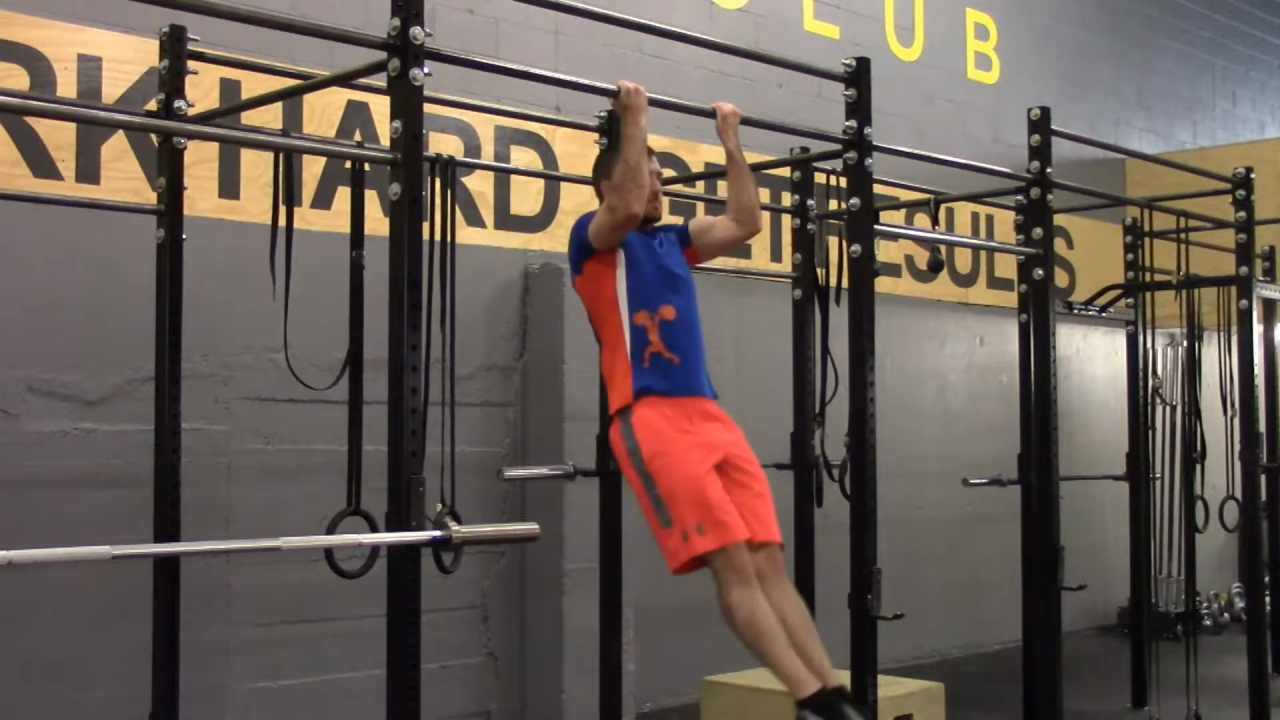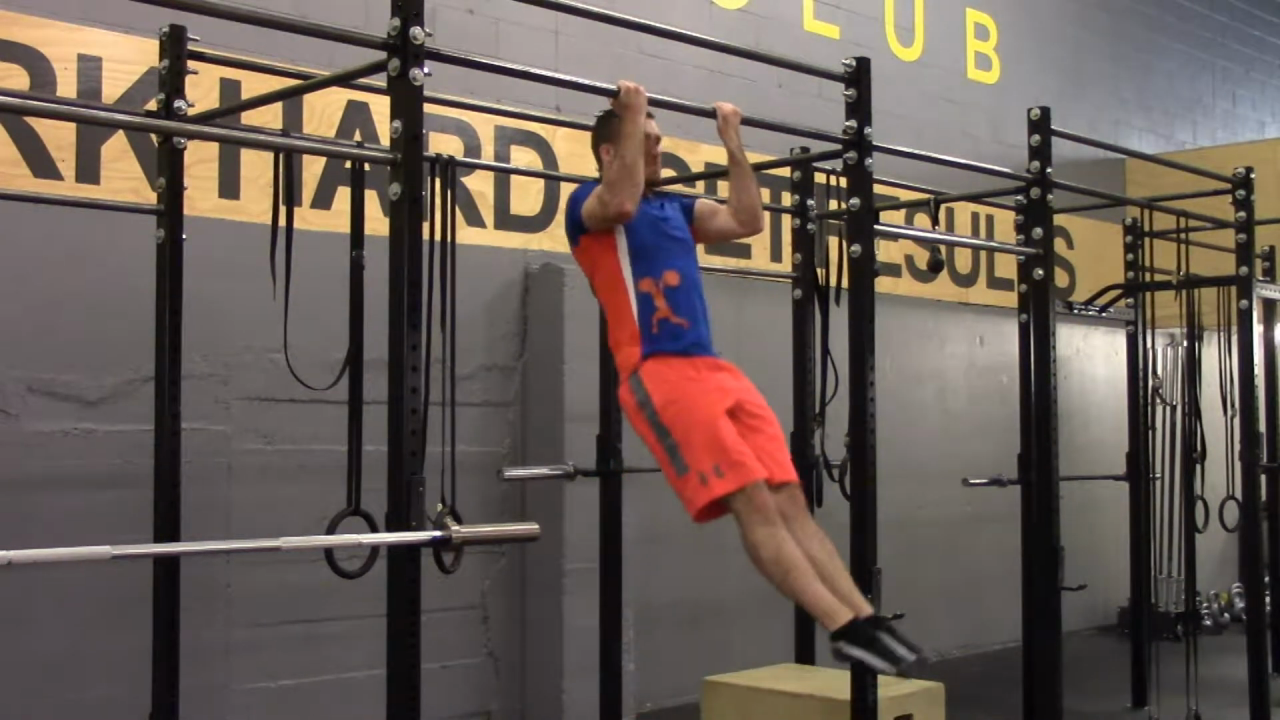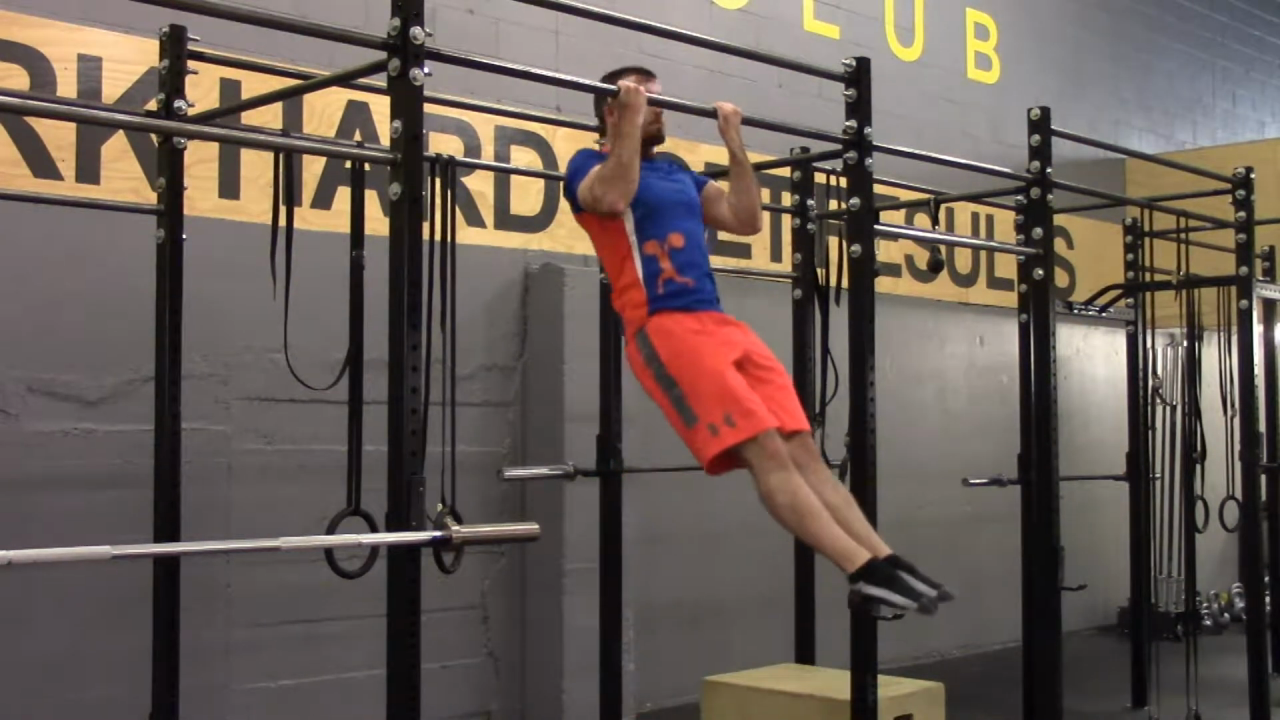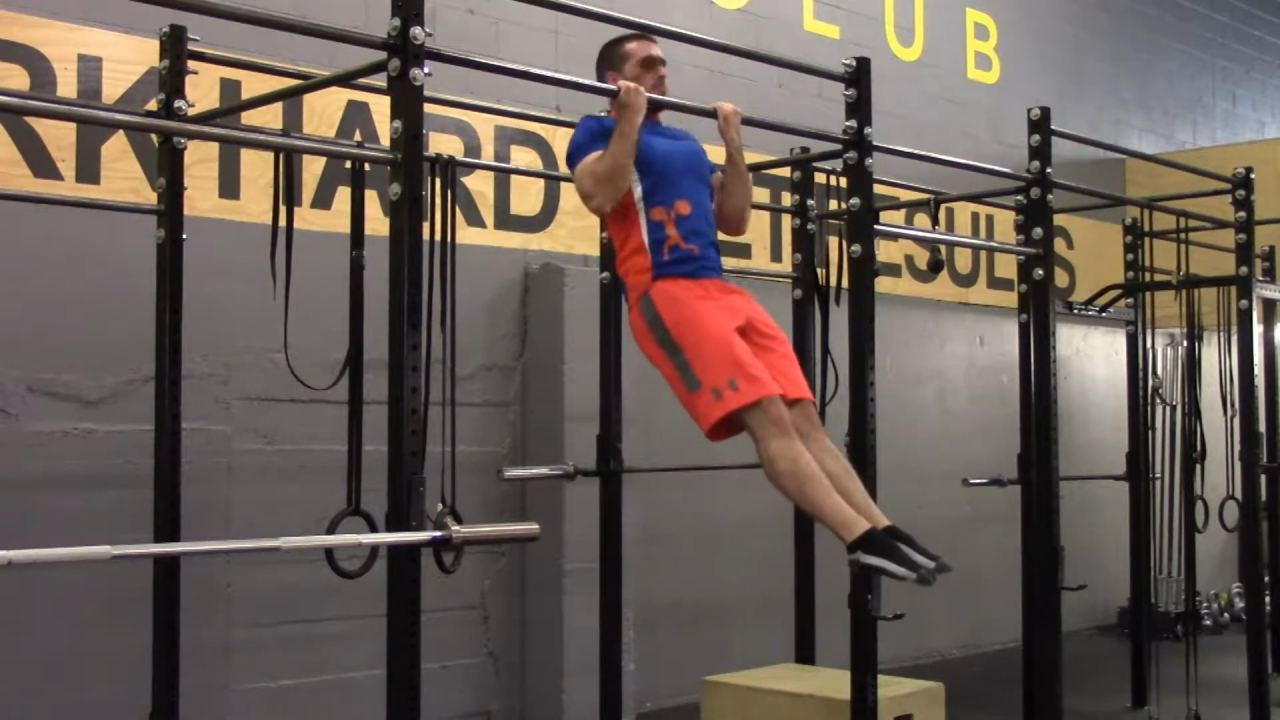
dt=0.2s
person 1, frame 1
left shoulder: (674, 242)
right shoulder: (596, 237)
left elbow: (745, 223)
right elbow: (625, 211)
left wrist: (729, 143)
right wrist: (632, 121)
left hip: (709, 415)
right hip: (650, 420)
left knee: (770, 563)
right knee: (731, 560)
person 1, frame 2
left shoulder: (673, 206)
right shoulder: (588, 202)
left elbow: (747, 220)
right elbow: (623, 202)
left wrist: (731, 143)
right wrist: (630, 120)
left hip: (717, 369)
right hip: (658, 375)
left knee: (791, 503)
right knee: (755, 501)
left ankle: (865, 618)
right ankle: (844, 627)
person 1, frame 3
left shoulder: (677, 171)
right shoulder: (591, 163)
left elbow: (747, 221)
right elbow: (613, 199)
left wrist: (732, 143)
right wrist: (629, 130)
left hip: (723, 324)
right hip: (662, 329)
left knee: (803, 451)
right knee: (767, 452)
left ankle: (887, 560)
right ankle: (865, 569)
person 1, frame 4
left shoulder: (685, 139)
right shoulder: (600, 130)
left elbow: (735, 222)
right elbow: (600, 196)
left wrist: (733, 146)
right wrist: (630, 124)
left hip: (726, 292)
right hip: (665, 294)
left knee: (803, 418)
right knee: (769, 418)
left ankle: (884, 531)
right ankle: (863, 539)
